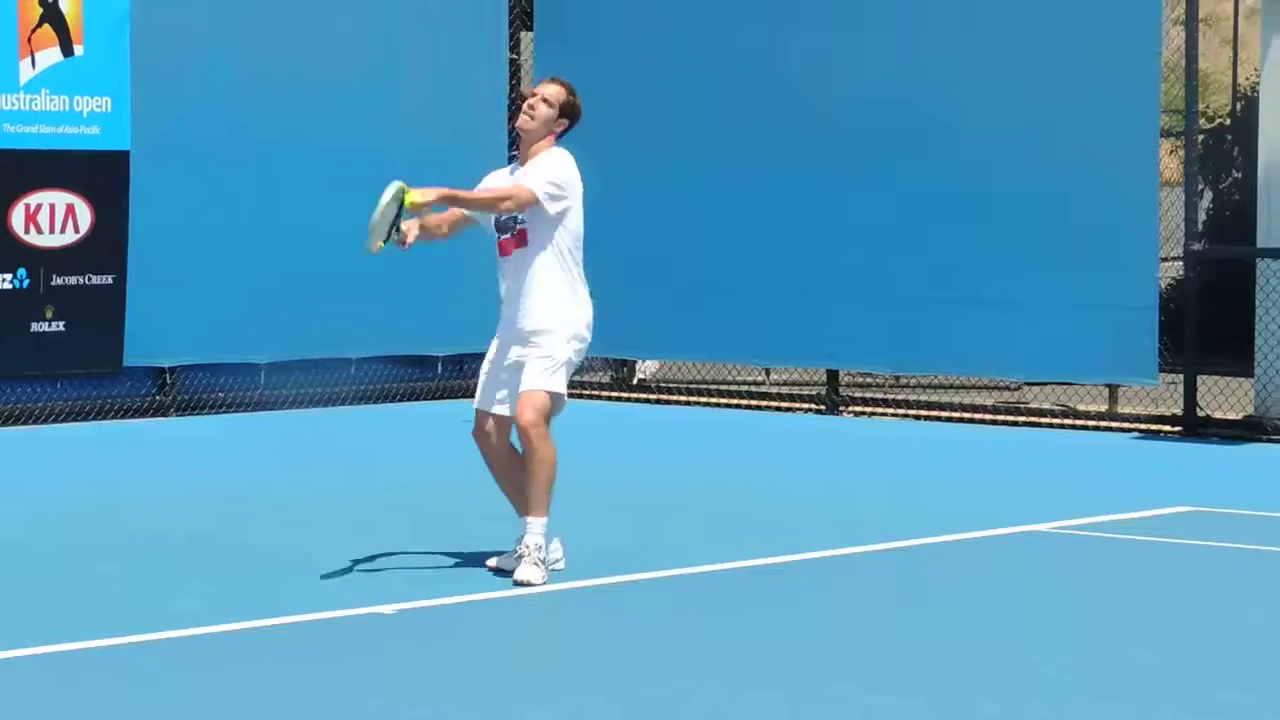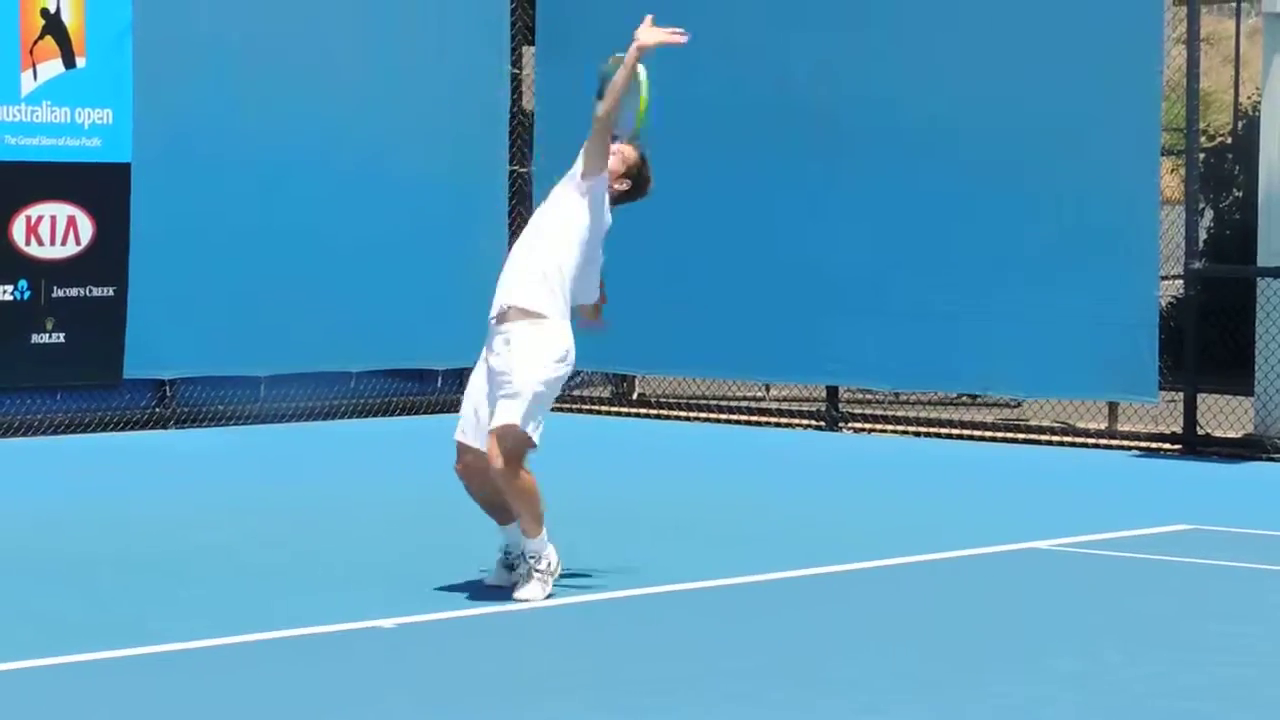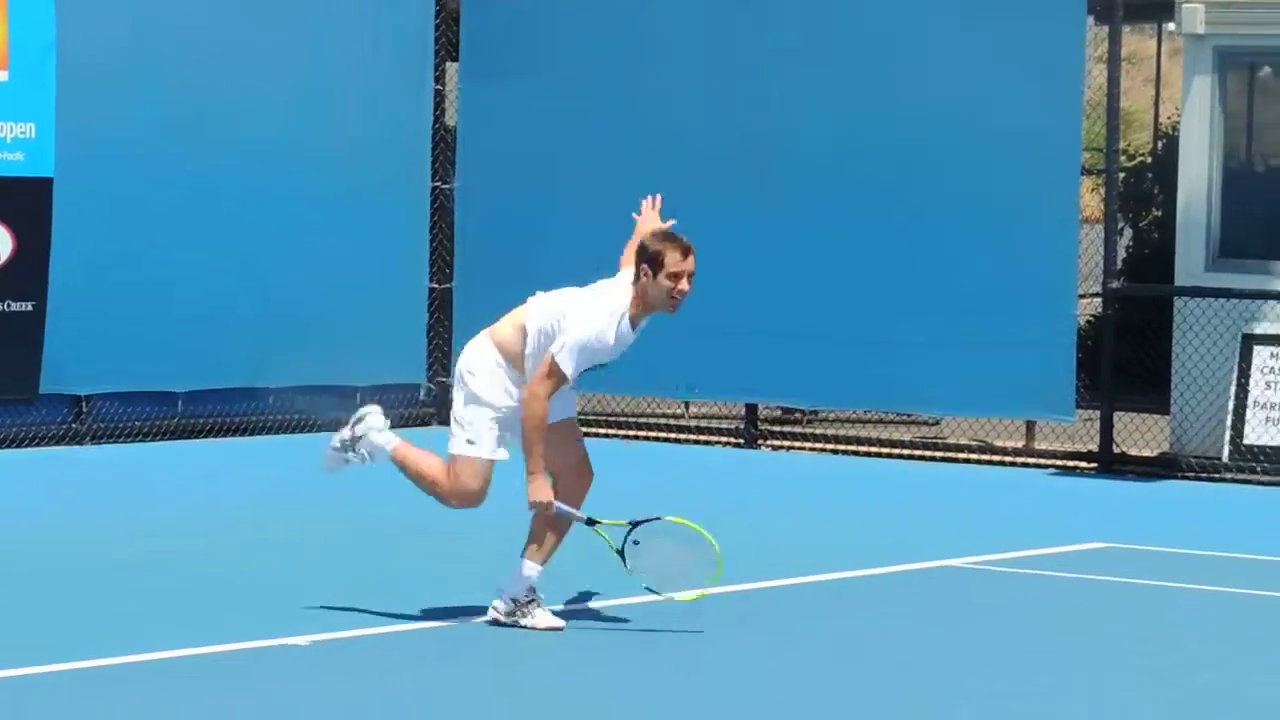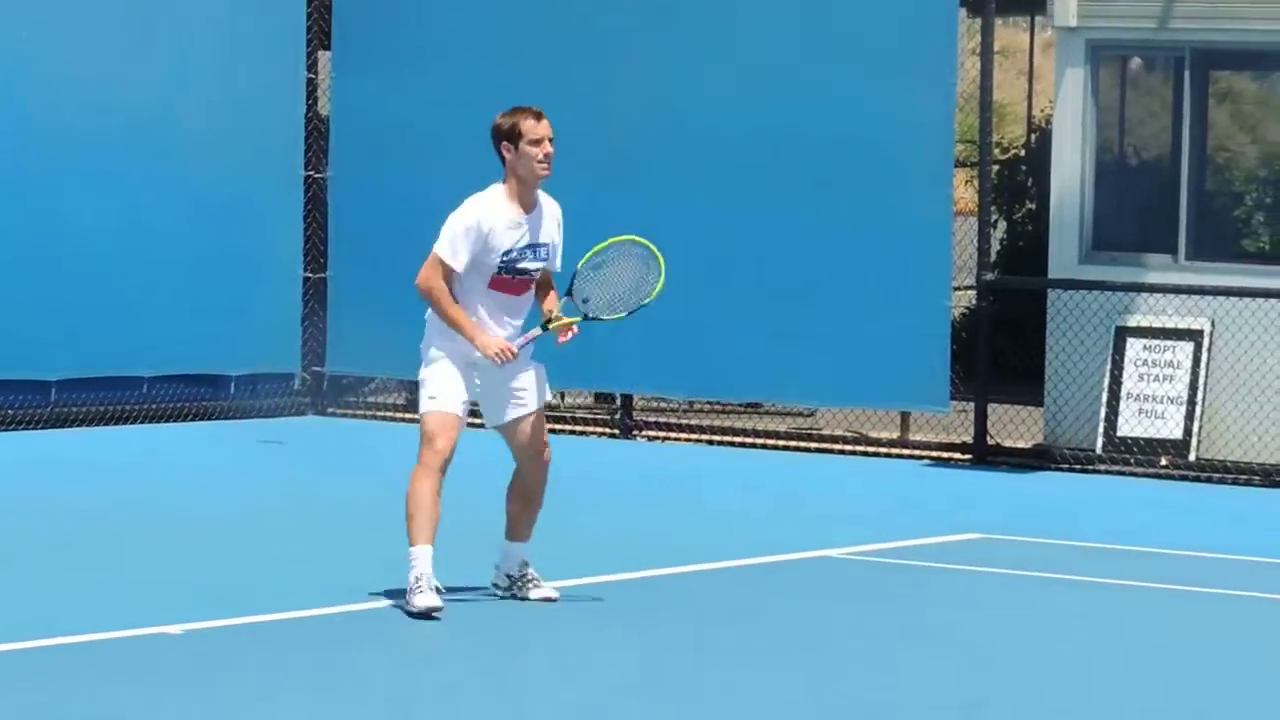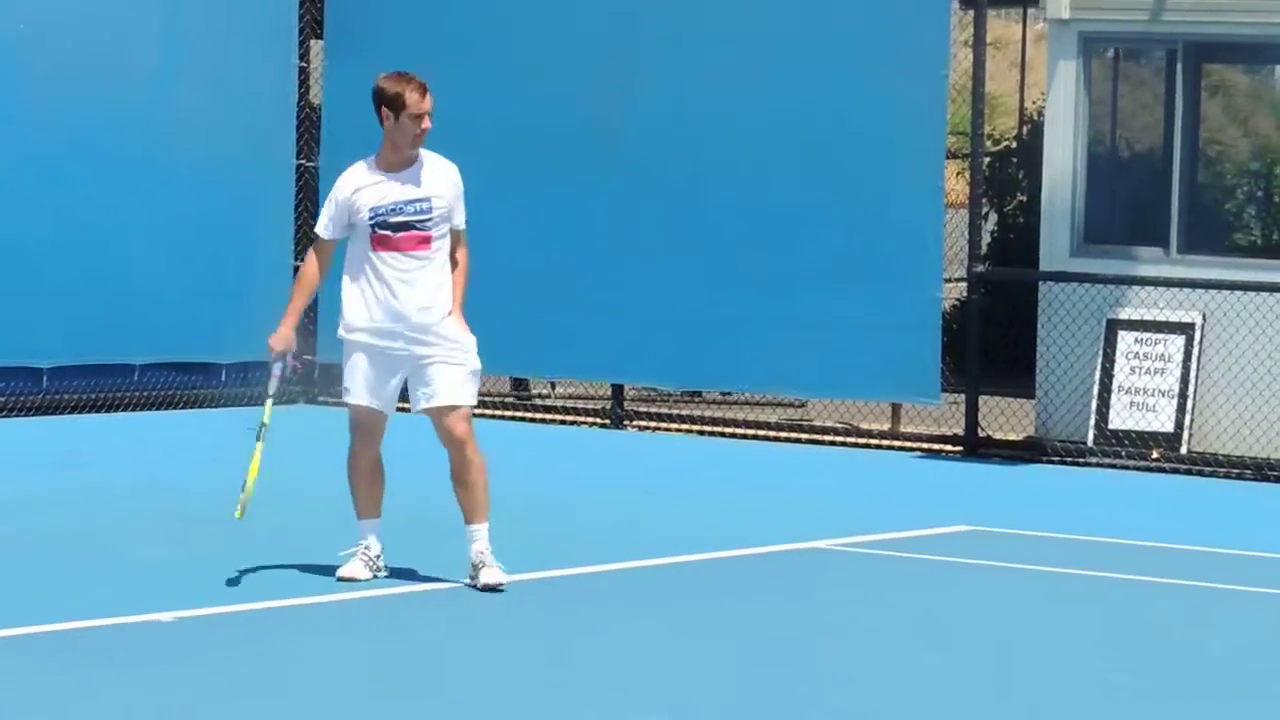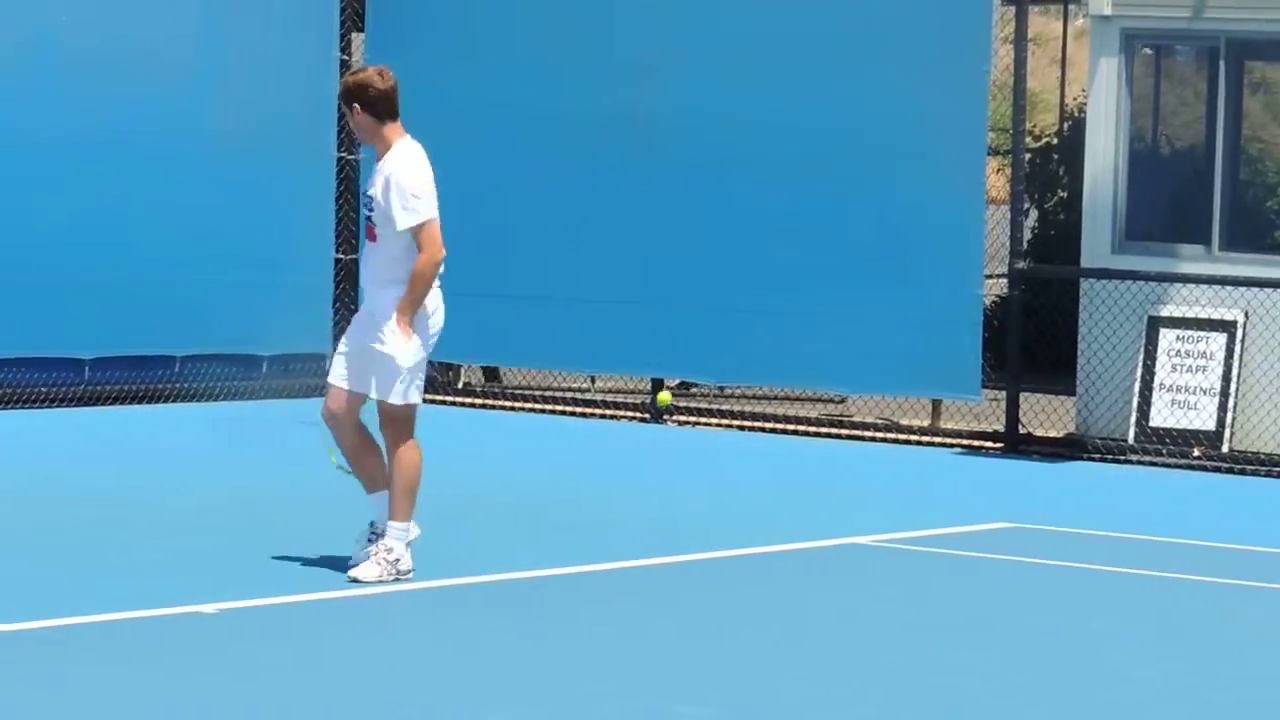
dt=0.7s
person 1, frame 1
left shoulder: (558, 167)
right shoulder: (500, 177)
left elbow: (508, 201)
right elbow: (450, 223)
left wrist: (441, 194)
right wrist: (417, 225)
left hip: (557, 323)
right hip: (513, 326)
left knee: (531, 418)
right knee: (489, 431)
left ankle: (535, 545)
right ankle: (538, 540)
person 1, frame 2
left shoulder: (591, 196)
right shoulder: (589, 247)
left elbow: (605, 114)
right elbow: (591, 310)
left wrist: (637, 52)
left hip: (537, 340)
right hip: (504, 349)
left knee: (503, 464)
right knee: (470, 462)
left ankle: (539, 553)
right ankle: (518, 543)
person 1, frame 3
left shoulder: (635, 293)
right shoulder: (596, 325)
left elbow: (628, 260)
right elbow: (534, 394)
left wrist: (644, 232)
right wrist: (535, 476)
left hip: (540, 374)
right hip: (493, 372)
left knee: (576, 479)
right knee: (464, 491)
left ankle: (517, 595)
right ankle: (373, 434)
person 1, frame 4
left shoulder: (552, 213)
right shoulder: (477, 214)
right elbow: (428, 281)
left wrist: (555, 316)
right wrist: (478, 337)
left hip: (511, 354)
right hip: (455, 351)
left knee: (536, 455)
right knee: (438, 449)
left ankle: (512, 568)
right ankle: (420, 578)
person 1, frame 5
left shoulder: (445, 174)
right shoulder: (353, 184)
left elbow: (459, 249)
right elbow: (318, 256)
left wrist: (456, 310)
right wrist: (288, 324)
left hip: (437, 332)
right hip: (371, 333)
left knee: (459, 435)
right knee: (364, 438)
left ankle: (480, 552)
right ankle: (369, 547)
person 1, frame 6
left shoulder: (403, 169)
right shoulder: (390, 162)
left elbow: (431, 252)
left wrist: (406, 316)
left hip: (401, 318)
right hip: (373, 314)
left knee: (397, 427)
right knee: (338, 411)
left ankle: (396, 548)
right ankle: (390, 520)
